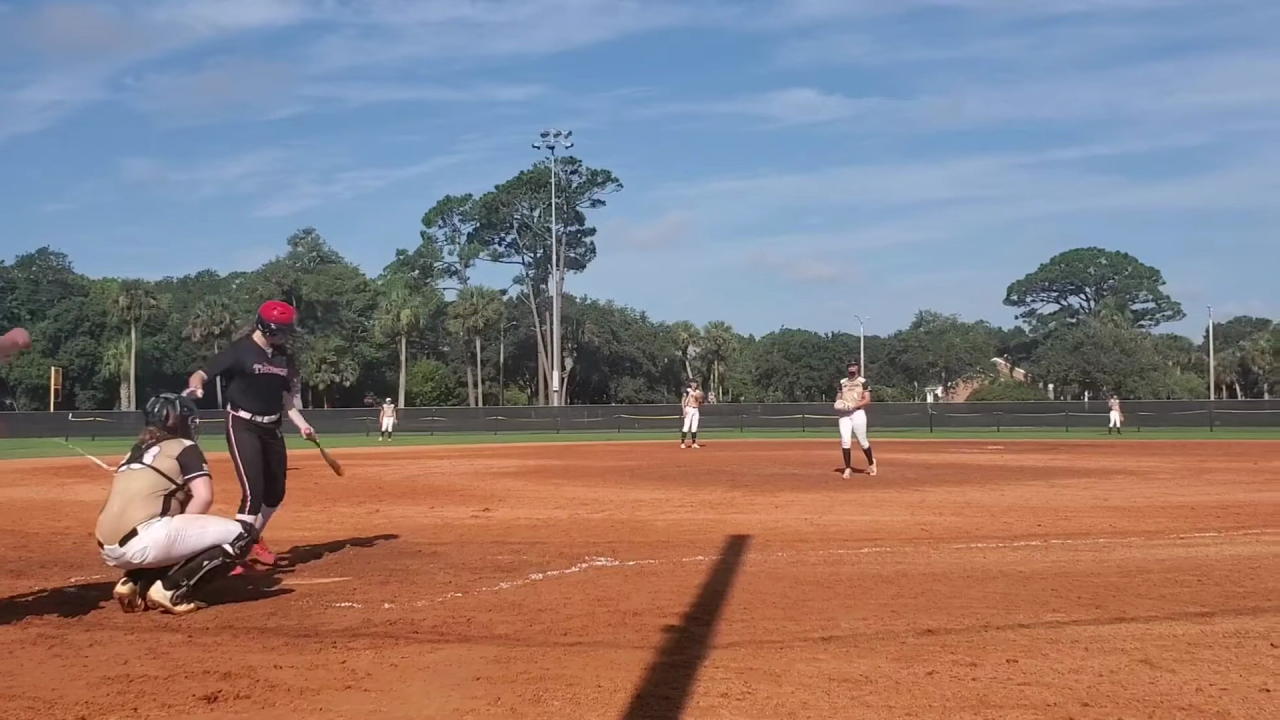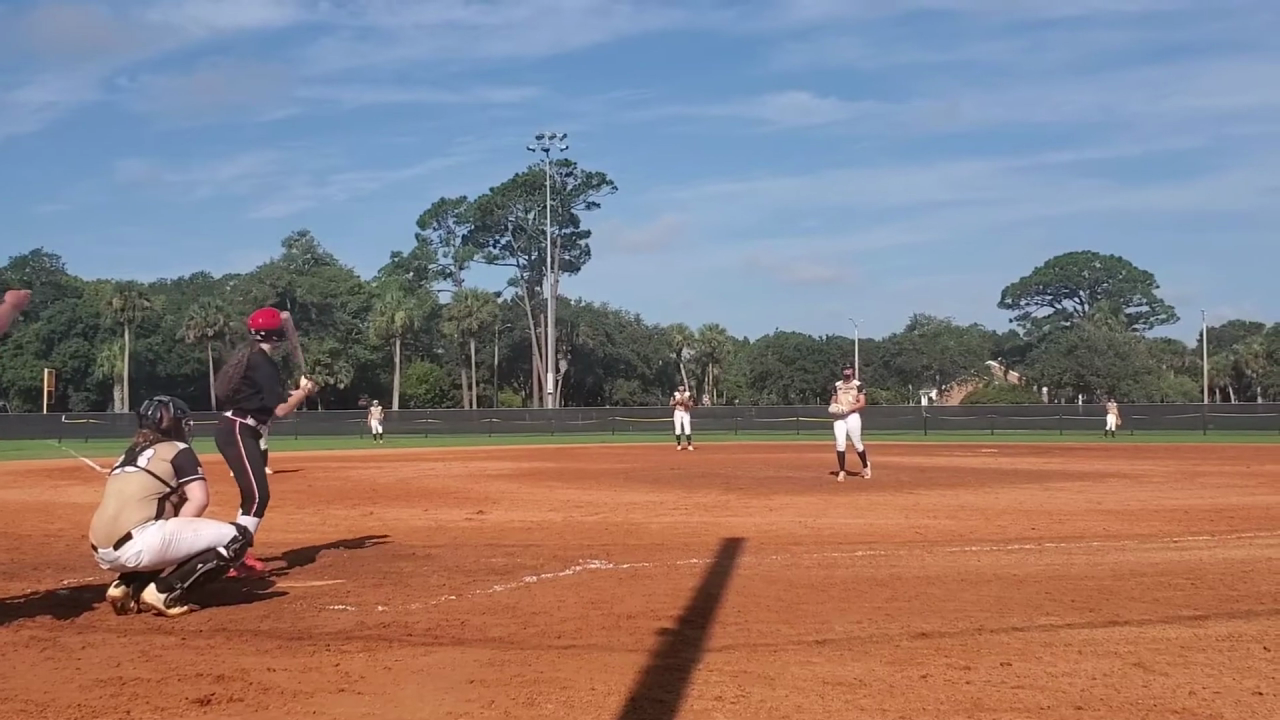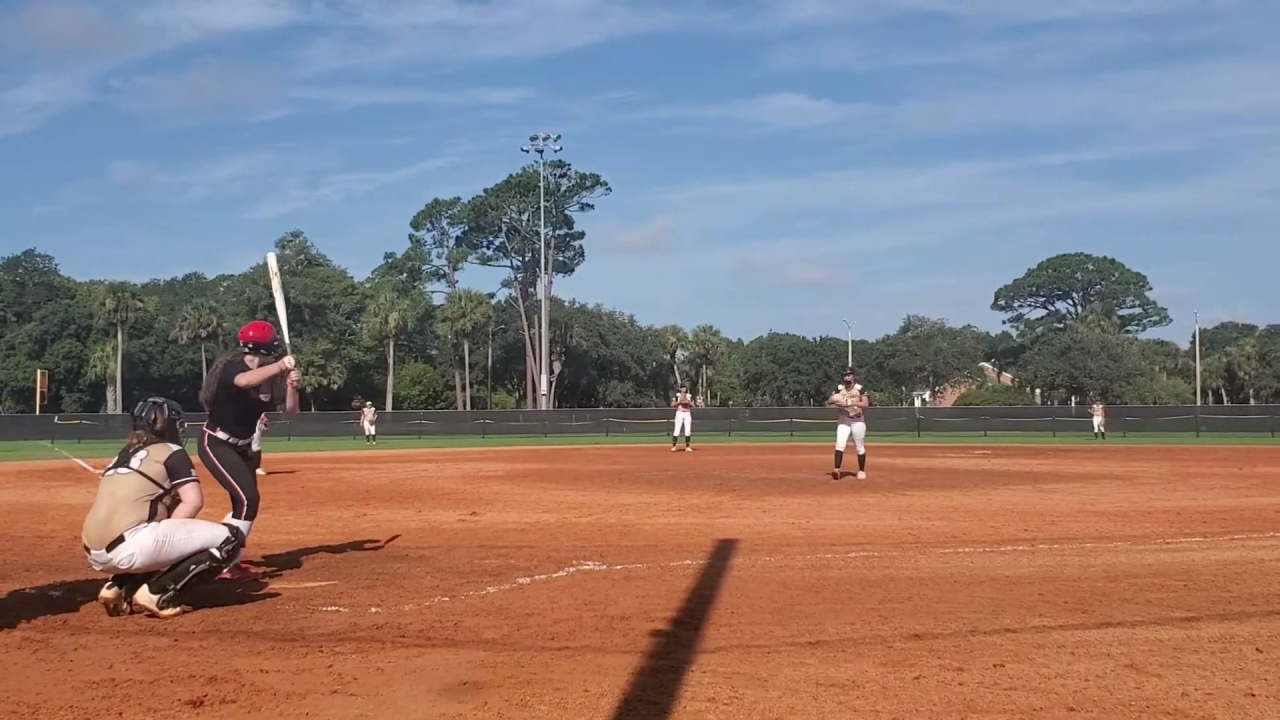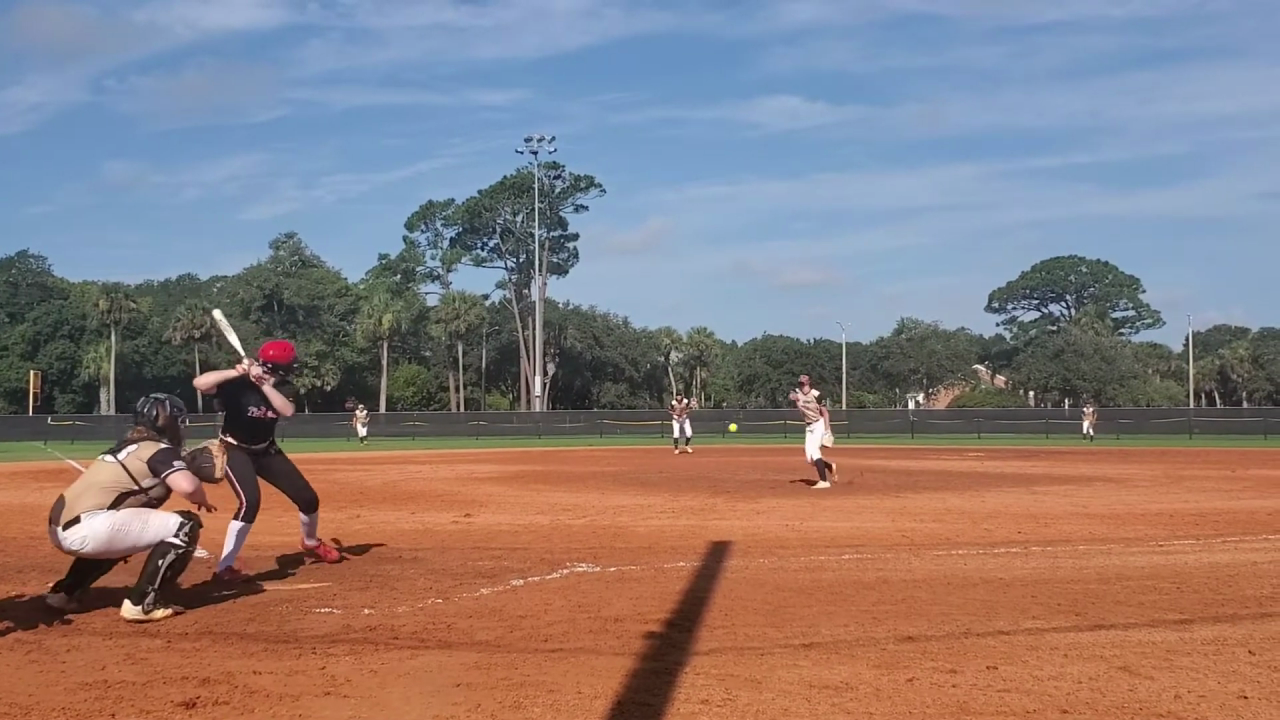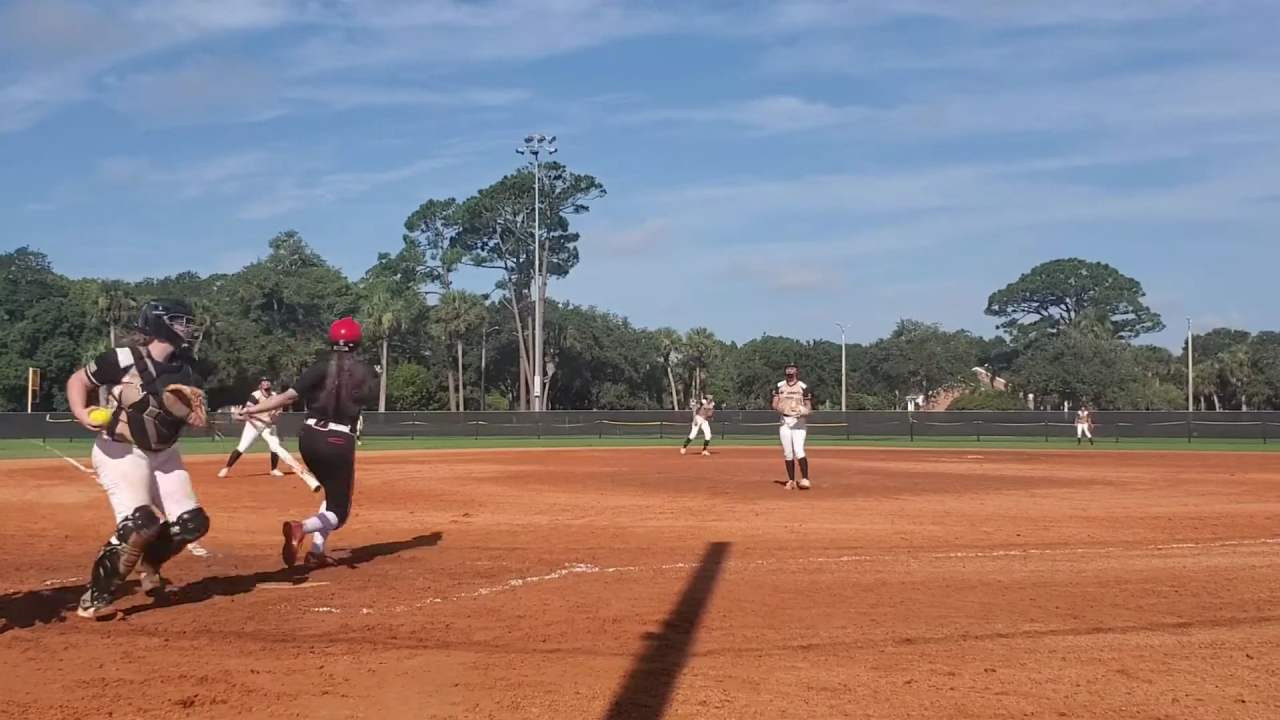
dt=1s
person 1, frame 1
left shoulder: (284, 356)
right shoulder: (239, 350)
right elbow: (202, 374)
left wrist: (301, 423)
right wrist: (196, 386)
left hip: (272, 428)
right hip: (243, 426)
left knee: (275, 490)
right knee: (253, 492)
left ankle: (254, 541)
person 1, frame 2
left shoulder: (258, 358)
right shoulder: (261, 363)
left elbow: (274, 400)
right elbow: (279, 410)
left wrist: (300, 391)
right wrist: (302, 392)
left hip: (246, 433)
right hip: (237, 433)
left knee: (253, 496)
right knee: (258, 496)
person 1, frame 3
left shoulder: (264, 374)
right shoulder: (232, 368)
left elbow: (289, 410)
right elbow: (245, 381)
left wrist: (292, 386)
right wrist: (280, 366)
left hip: (240, 446)
right hip: (216, 444)
left knee: (245, 501)
right knee: (248, 499)
right ankle: (229, 564)
person 1, frame 4
left shoulder: (282, 388)
right shoulder: (238, 385)
left elbow: (287, 410)
right elbow: (199, 383)
left wrist: (262, 382)
right wrist: (235, 372)
left hip: (267, 450)
right hip: (235, 450)
left knee: (308, 498)
right knee: (250, 502)
left ankle: (311, 543)
right ankle: (224, 567)
person 1, frame 5
left shoulder: (321, 368)
right shoulder: (364, 372)
left elbow: (288, 396)
left wrist: (250, 410)
left hip: (309, 439)
right hip: (339, 443)
left knee: (335, 494)
right knee: (337, 513)
left ankle: (317, 550)
right ankle: (299, 528)
person 2, frame 1
left shoulder: (137, 451)
right shoulder: (183, 447)
right elbow: (204, 496)
right wrist: (181, 533)
left hip: (110, 548)
right hip: (142, 540)
right knee: (242, 534)
left ankle: (134, 583)
right ankle: (171, 589)
person 2, frame 2
left shoulder: (130, 453)
right shoulder: (177, 450)
right elbow: (199, 500)
right wrist: (175, 536)
right hip: (136, 544)
right knee: (237, 537)
left ankle: (126, 587)
right ankle: (164, 592)
person 2, frame 3
left shoulder: (125, 455)
right shoulder: (171, 451)
right elbow: (193, 501)
right wrist: (168, 539)
left hip: (96, 553)
right hip: (128, 547)
right knee: (229, 538)
left ankle: (117, 588)
right ankle: (157, 594)
person 2, frame 4
left shoulder: (129, 446)
right shoulder: (161, 451)
right elbow: (188, 487)
right wrist: (202, 500)
left hip: (61, 528)
right hip: (88, 528)
right knee: (185, 527)
left ankle: (66, 592)
right ankle: (142, 604)
person 2, frame 5
left shoulder: (187, 368)
right shoulder: (123, 359)
left elbow: (190, 413)
right elbow: (77, 381)
left wrist: (195, 413)
right wrist: (82, 414)
left hip: (162, 454)
right hip: (119, 450)
left knee: (192, 523)
right knee: (139, 525)
left ankle: (148, 563)
right ankle: (95, 598)
